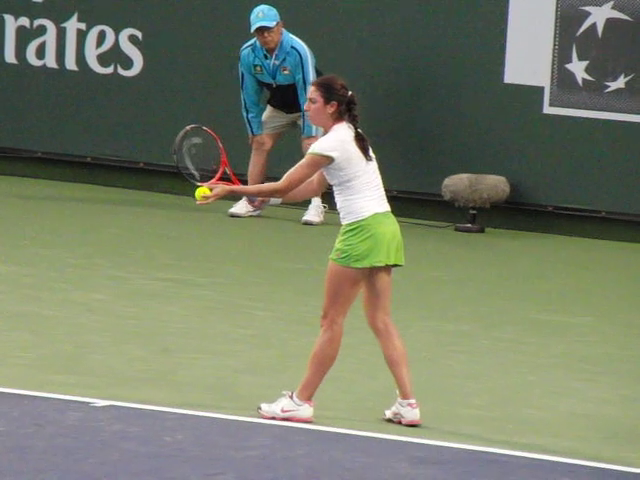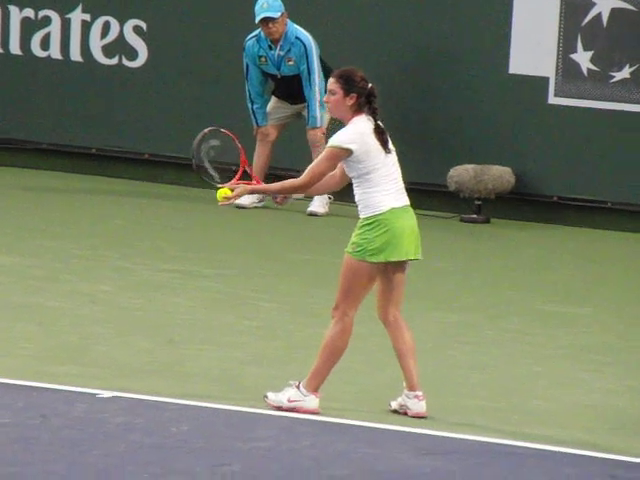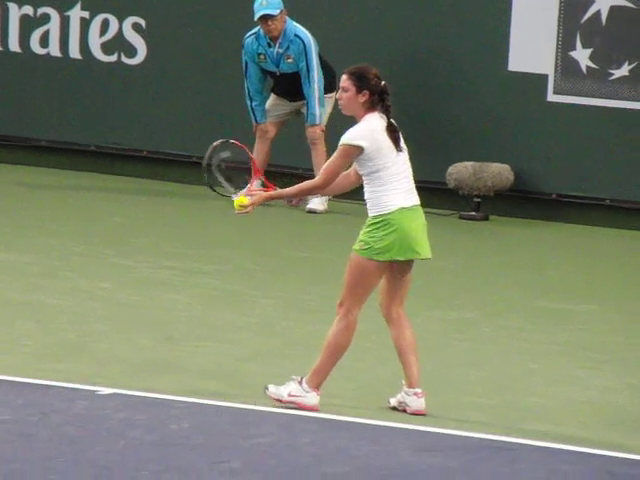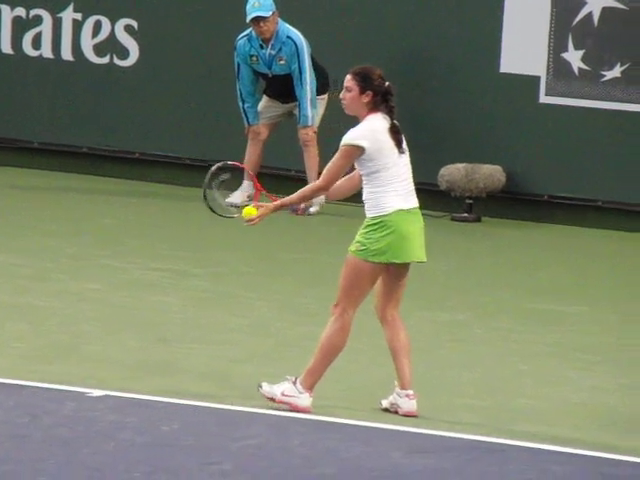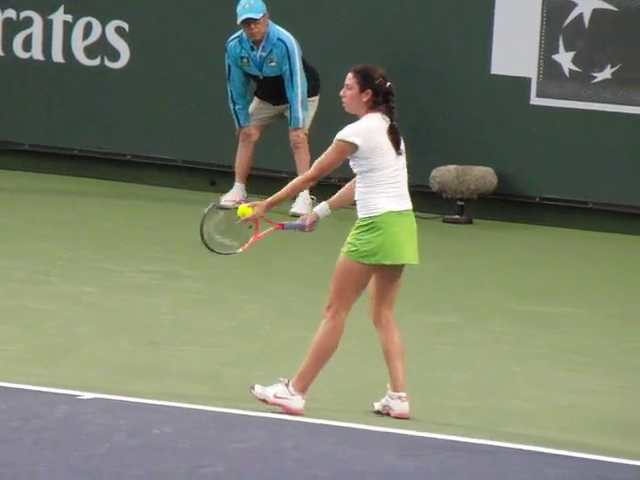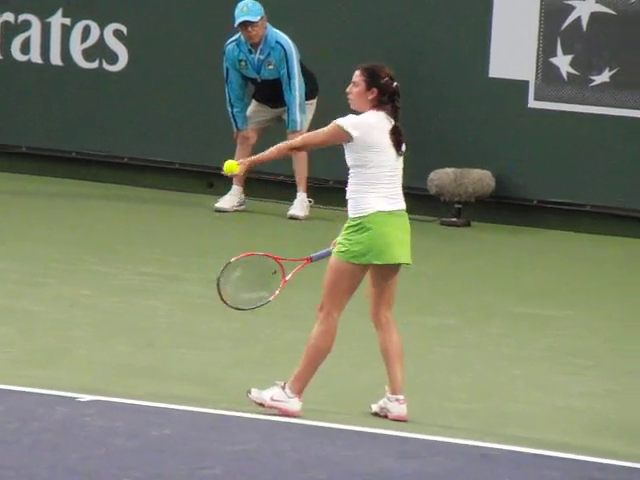
dt=0.5s
person 1, frame 1
left shoulder: (330, 144)
right shoulder: (351, 135)
left elbow: (282, 186)
right elbow: (314, 186)
left wrist: (229, 189)
right wrist: (271, 197)
left hip: (362, 232)
right hip: (384, 228)
left knee: (331, 320)
right knee: (380, 321)
left ankle: (300, 401)
right ankle: (407, 404)
person 1, frame 2
left shoulder: (349, 136)
right shoulder: (372, 127)
left elbow: (304, 181)
right elbow: (337, 179)
left wrist: (252, 189)
right wrist: (290, 190)
left hip: (378, 226)
right hip: (402, 221)
left knee: (342, 313)
right knee: (390, 313)
left ankle: (307, 392)
right ankle: (414, 396)
person 1, frame 3
left shoulder: (359, 134)
right shoulder: (385, 125)
left elbow: (320, 182)
right elbow: (352, 177)
left wrist: (268, 196)
right wrist: (305, 193)
left hip: (387, 224)
right hip: (410, 220)
left knee: (347, 309)
right knee: (393, 310)
left ankle: (308, 388)
right ankle: (413, 393)
person 1, frame 4
left shoulder: (361, 134)
right shoulder: (388, 127)
left elbow: (322, 184)
left wrist: (274, 206)
right wrist: (312, 199)
left hip: (385, 225)
right hip: (409, 222)
left knee: (342, 311)
right knee: (388, 312)
left ankle: (302, 389)
right ankle: (405, 394)
person 1, frame 5
left shoulder: (357, 131)
right shoulder: (387, 128)
left elbow: (311, 175)
left wrist: (267, 204)
right wrist: (320, 210)
left hip: (376, 227)
right hip: (401, 224)
left knee: (334, 312)
right knee: (382, 313)
left ankle: (295, 391)
right ankle: (398, 397)
person 1, frame 6
left shoulder: (356, 124)
right shoulder: (391, 129)
left elbow: (296, 145)
left wrist: (249, 162)
right wrist: (348, 230)
left hip: (369, 226)
right hip: (396, 224)
left knee: (328, 312)
right knee: (383, 315)
left ankle: (292, 393)
right ankle: (396, 399)
person 2, frame 1
left shoulder: (298, 51)
right shoulder: (247, 54)
left elbow: (309, 92)
right elbow: (250, 94)
left wrist: (310, 133)
right wrist: (255, 130)
right hip: (278, 105)
left knee: (310, 147)
right knee: (259, 145)
left ankle: (316, 205)
right ankle: (250, 201)
person 2, frame 2
left shoulder: (302, 42)
right shoulder: (252, 45)
left elbow: (314, 84)
right elbow: (254, 85)
left wrist: (315, 123)
right wrist: (260, 120)
left hip: (316, 94)
right hip: (283, 96)
left knee: (315, 138)
right knee: (263, 135)
left ankle: (321, 197)
right ankle: (256, 191)
person 2, frame 3
left shoulder: (302, 39)
right shoulder: (251, 42)
left elbow: (313, 81)
right elbow: (253, 83)
left wrist: (315, 120)
right wrist: (259, 118)
left hip: (317, 90)
right hip: (282, 93)
left knee: (314, 136)
right knee: (263, 133)
left ankle: (320, 194)
person 2, frame 4
left shoulder: (294, 41)
right shoulder: (243, 44)
left elbow: (305, 83)
right elbow: (245, 85)
left wrist: (306, 122)
right wrist: (251, 119)
left hip: (309, 91)
right hip: (274, 94)
left knee: (307, 138)
right knee: (255, 134)
left ankle: (313, 194)
right ankle: (247, 190)
person 2, frame 5
left shoulder: (284, 42)
right shoulder: (234, 46)
left elbow: (296, 84)
right elbow: (236, 86)
left wrist: (297, 125)
right wrist: (242, 122)
left hip: (301, 93)
right hip: (266, 96)
left knee: (297, 139)
right knee: (246, 136)
left ankle: (304, 197)
right ankle: (238, 191)
person 2, frame 6
left shoulder: (282, 45)
right shoulder: (232, 49)
left elbow: (293, 88)
right elbow: (234, 89)
left wrist: (295, 127)
right wrist: (240, 124)
left hip: (298, 96)
right hip: (263, 98)
right knee: (244, 138)
left ankle: (301, 199)
right ankle: (236, 194)
